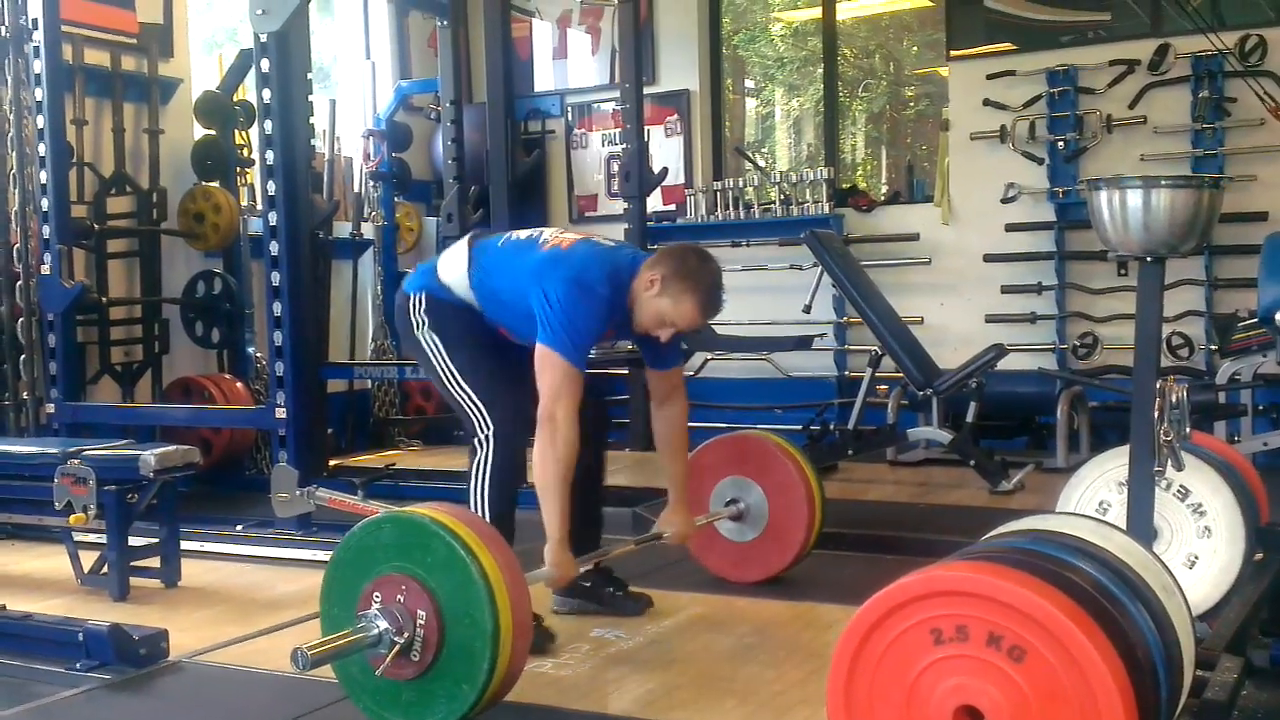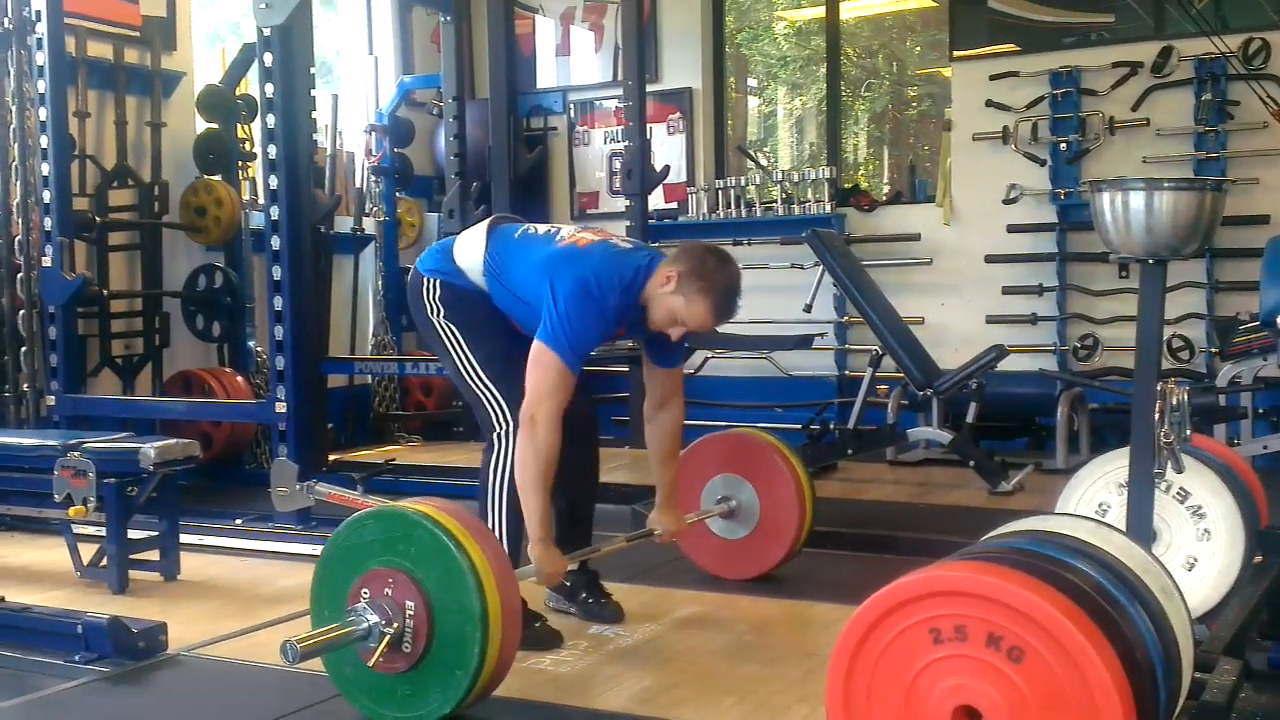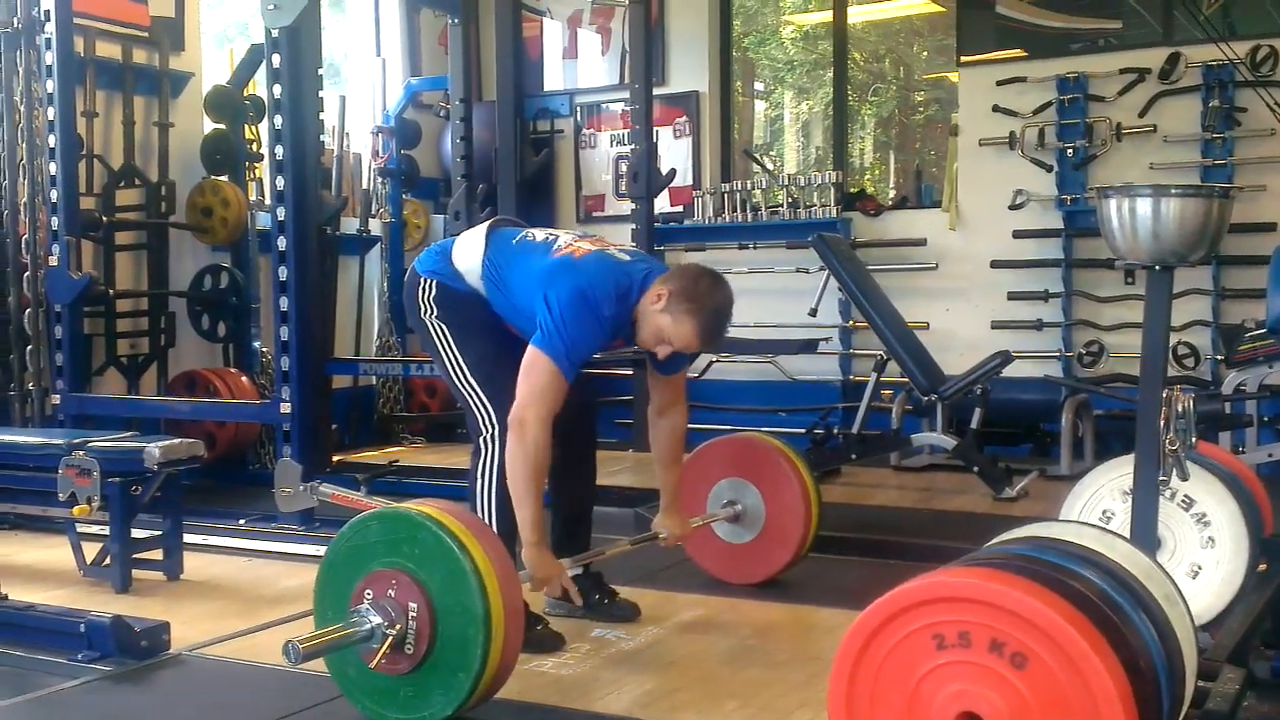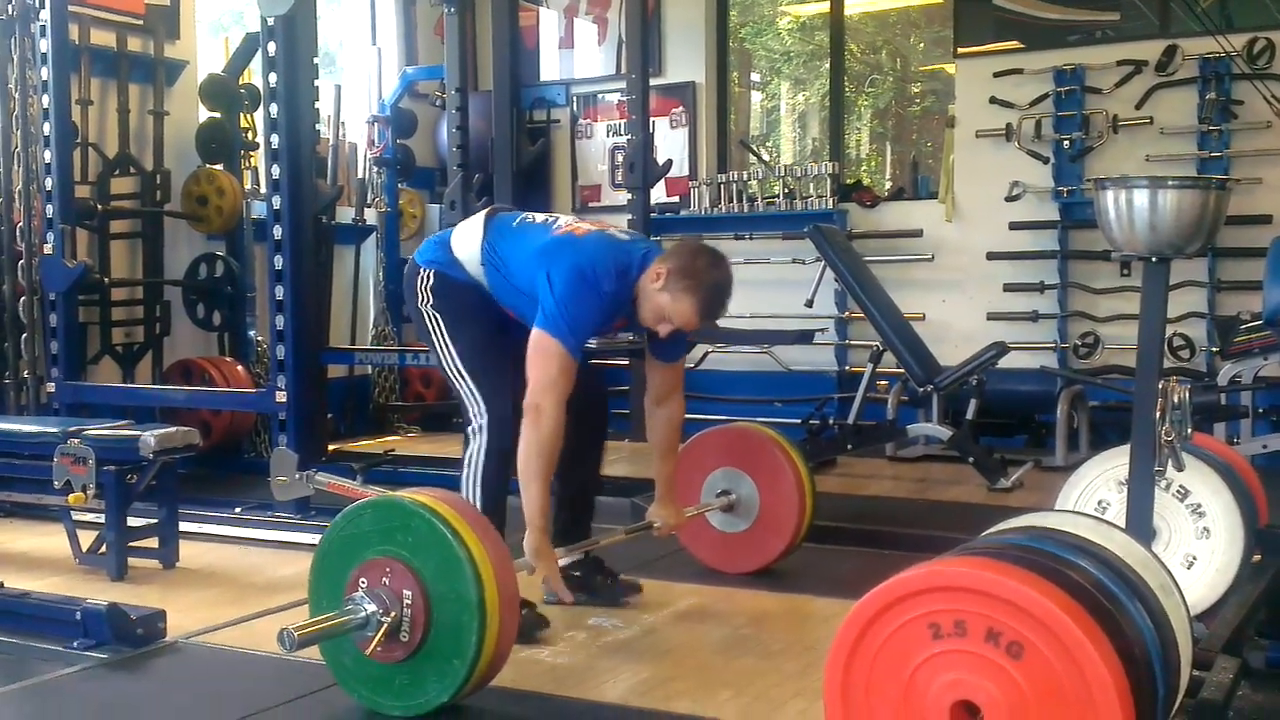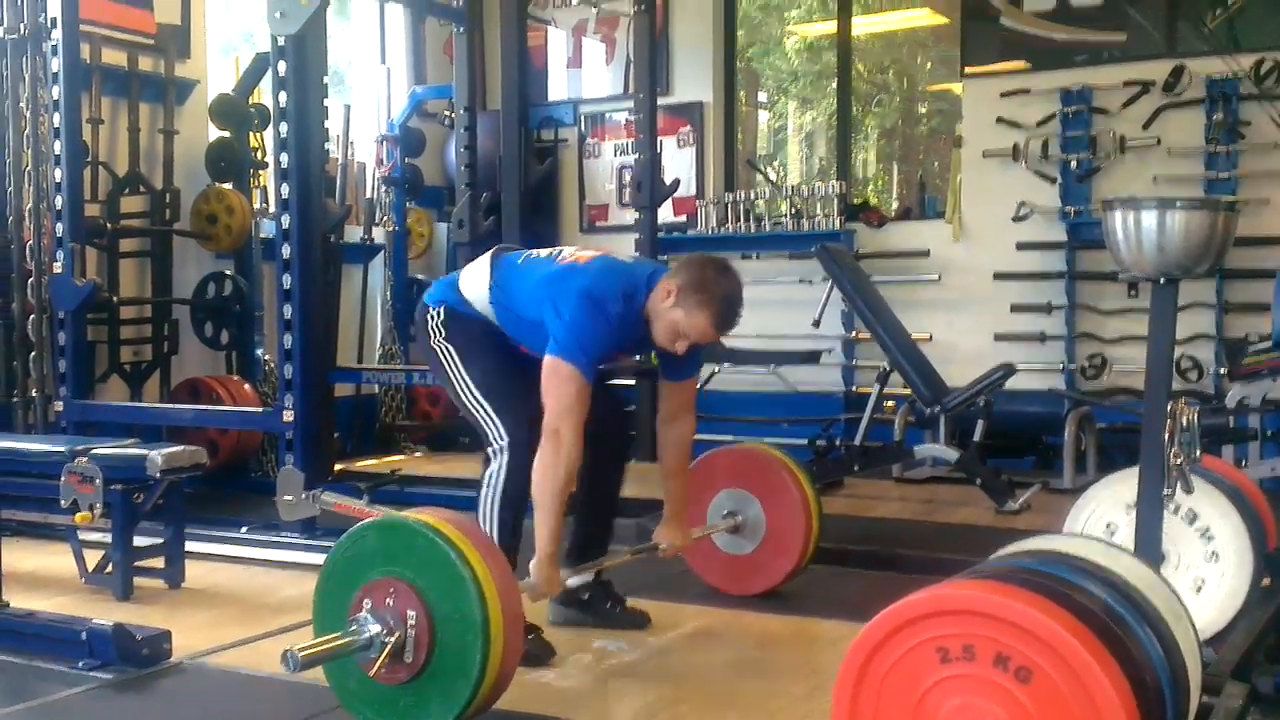
dt=0.5s
person 1, frame 1
left shoulder: (659, 297)
right shoulder: (580, 289)
left elbow: (669, 399)
right elbow: (554, 416)
left wrist: (678, 503)
right wrist: (557, 543)
left hip: (501, 318)
right hip: (439, 304)
left knee: (589, 424)
right knee: (505, 428)
left ankle: (580, 575)
person 1, frame 2
left shoulder: (671, 297)
right shoulder: (588, 290)
left elbow: (664, 404)
right elbow: (538, 417)
left wrist: (665, 503)
right wrist: (540, 543)
left hip: (509, 296)
right hip: (451, 285)
left knee: (579, 421)
right knee: (511, 422)
left ankle: (572, 575)
person 1, frame 3
left shoulder: (673, 307)
right shoulder: (584, 301)
left elbow: (668, 409)
right elbow: (527, 421)
left wrist: (669, 507)
right wrist: (535, 547)
left hip: (505, 293)
right hip: (448, 287)
left knee: (575, 421)
right knee: (501, 426)
left ankle: (573, 577)
person 1, frame 4
left shoulder: (672, 291)
right shoulder: (584, 281)
left elbow: (664, 398)
right elbow: (542, 409)
left wrist: (664, 496)
right wrist: (538, 536)
left hip: (510, 300)
right hip: (451, 281)
left knee: (588, 410)
right knee: (497, 418)
left ankle: (572, 563)
person 1, frame 5
left shoulder: (683, 315)
right shoulder: (591, 302)
left elbow: (677, 417)
right elbow: (559, 433)
left wrist: (674, 516)
right wrist: (545, 558)
left hip: (522, 336)
right hip: (459, 317)
left knee: (611, 432)
right knee: (517, 440)
left ankle: (581, 586)
